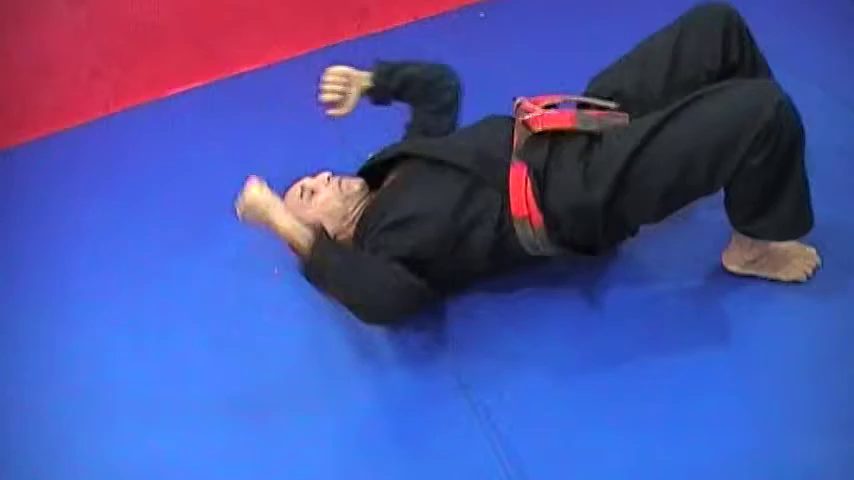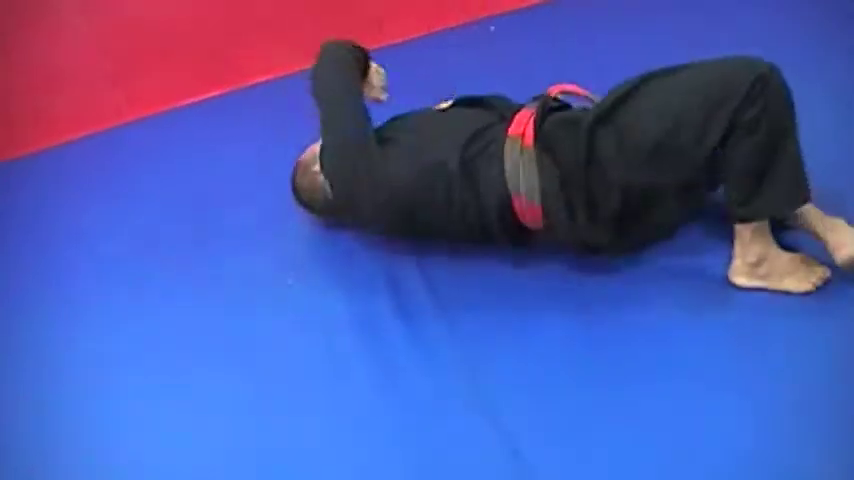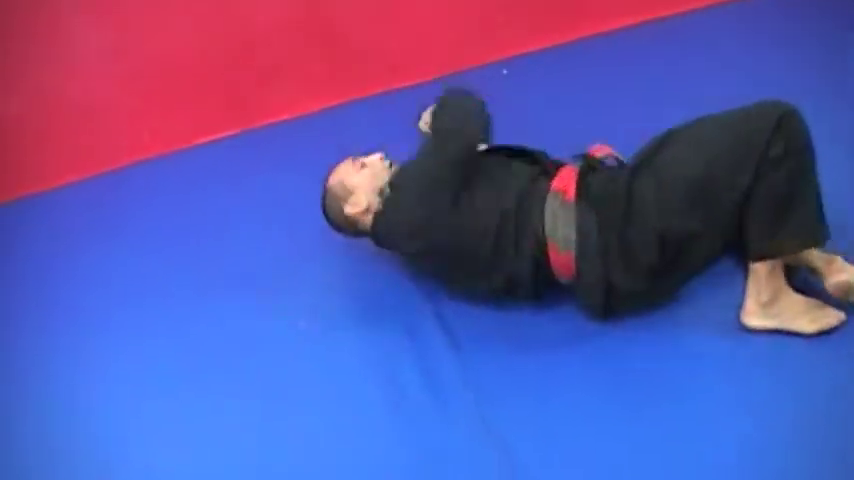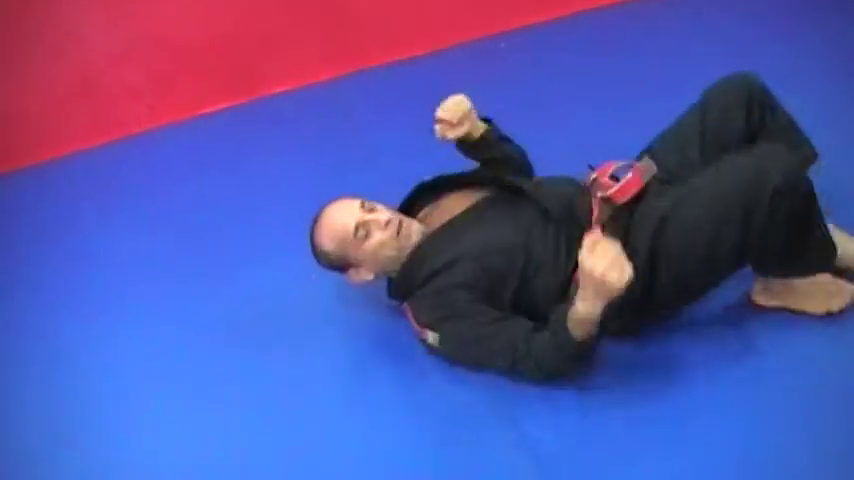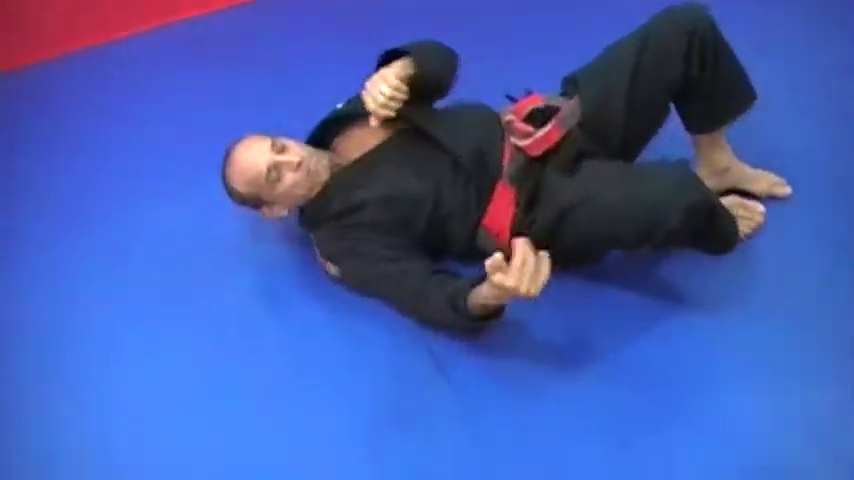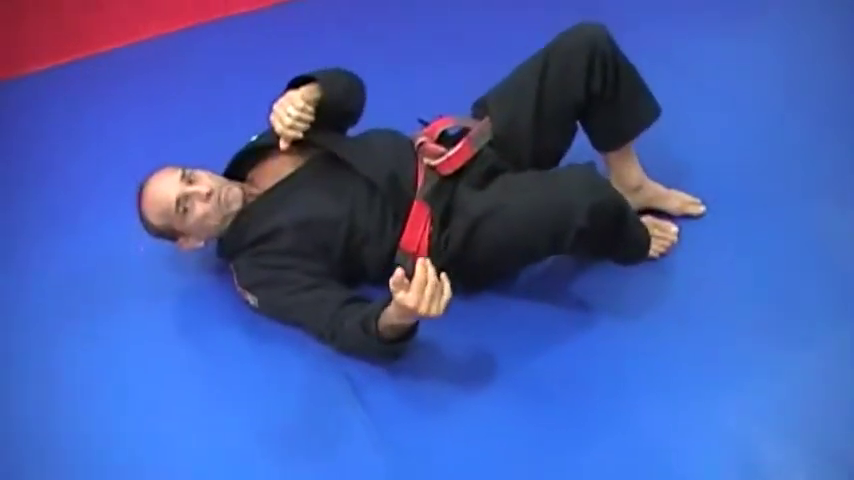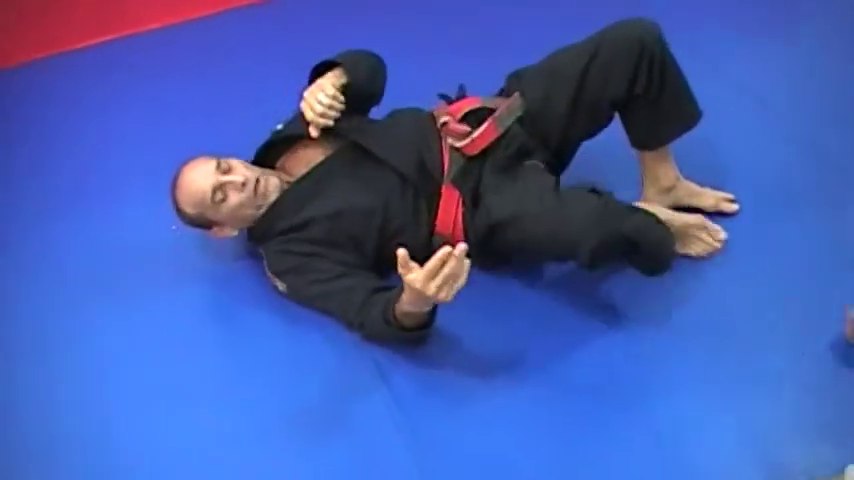
dt=0.5s
person 1, frame 1
left shoulder: (394, 178)
right shoulder: (381, 250)
left elbow: (440, 82)
right elbow: (388, 299)
left wrist: (370, 79)
right wrist: (294, 234)
left hip: (579, 128)
right hip: (585, 194)
right knee: (766, 110)
left ankle: (762, 184)
right ankle: (753, 249)
person 1, frame 2
left shoulder: (411, 167)
right shoulder: (364, 184)
left elbow: (501, 117)
right elbow: (333, 77)
right wrist: (358, 70)
left hip: (575, 157)
right hip: (572, 170)
right knee: (753, 83)
right ankle: (754, 255)
person 1, frame 3
left shoulder: (411, 214)
right shoulder: (412, 205)
right elbow: (461, 108)
left wrist: (458, 139)
right wrist: (450, 120)
left hip: (600, 217)
right hip: (612, 237)
right knee: (772, 125)
right ankle: (767, 296)
person 1, frame 4
left shoulder: (432, 205)
right shoulder: (437, 307)
left elbow: (518, 173)
right elbow: (546, 358)
left wrist: (472, 129)
right wrist: (590, 303)
left hip: (620, 204)
right hip: (636, 262)
left knee: (740, 94)
right knee: (771, 175)
right ankle: (780, 283)
person 1, frame 5
left shoulder: (357, 115)
right shoulder: (344, 239)
left elbow: (442, 62)
right elbow: (432, 296)
left wrist: (398, 72)
right wrist: (490, 294)
left hip: (551, 126)
right hip: (542, 212)
right knee: (675, 198)
left ankle: (715, 166)
right ankle: (712, 222)
person 1, frame 6
left shoulder: (269, 149)
right shoulder: (260, 266)
left elbow: (349, 91)
right elbow: (345, 323)
left wrist: (304, 95)
right wrist: (397, 317)
left hip: (464, 149)
right hip: (458, 236)
left knee: (585, 45)
right knee: (582, 198)
left ankle: (629, 182)
right ankle: (630, 238)
person 1, frame 7
left shoulder: (296, 134)
right shoulder: (289, 253)
left elbow: (369, 69)
right elbow: (372, 313)
left wrist: (331, 81)
right wrist: (413, 300)
left hip: (488, 125)
right hip: (479, 206)
left knee: (635, 40)
right knee: (589, 224)
left ankle: (662, 184)
right ankle: (652, 225)
